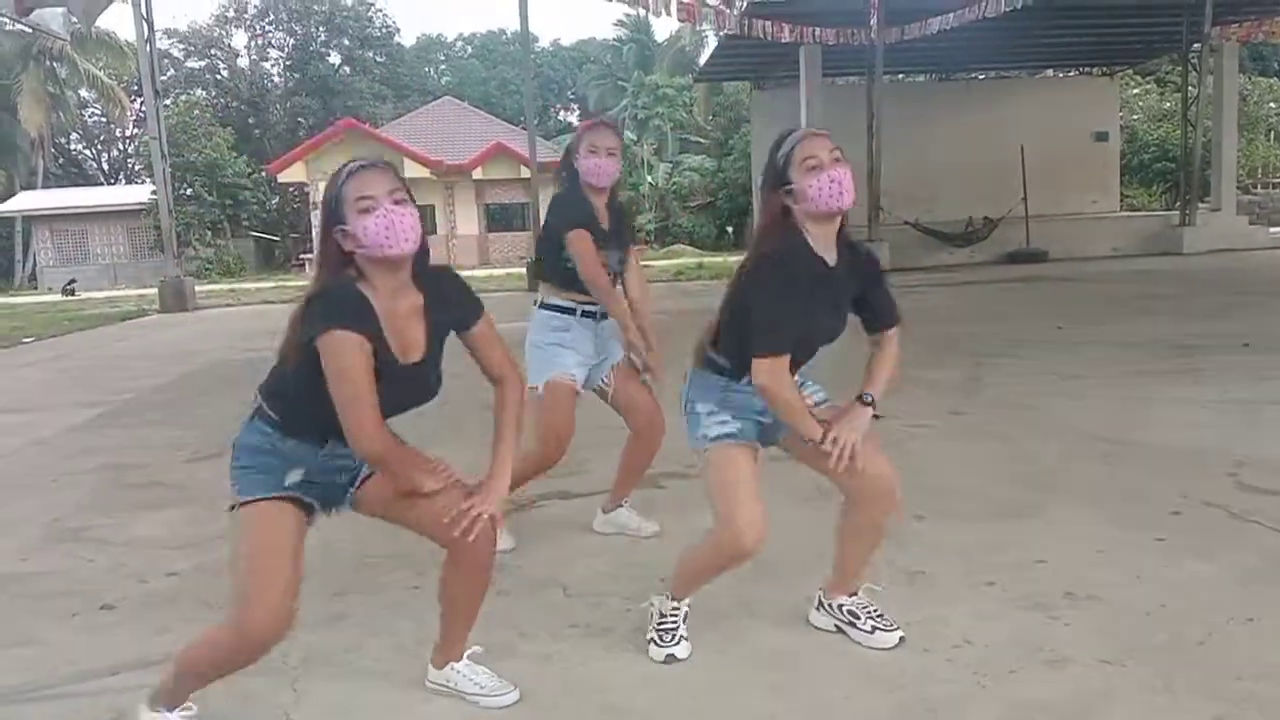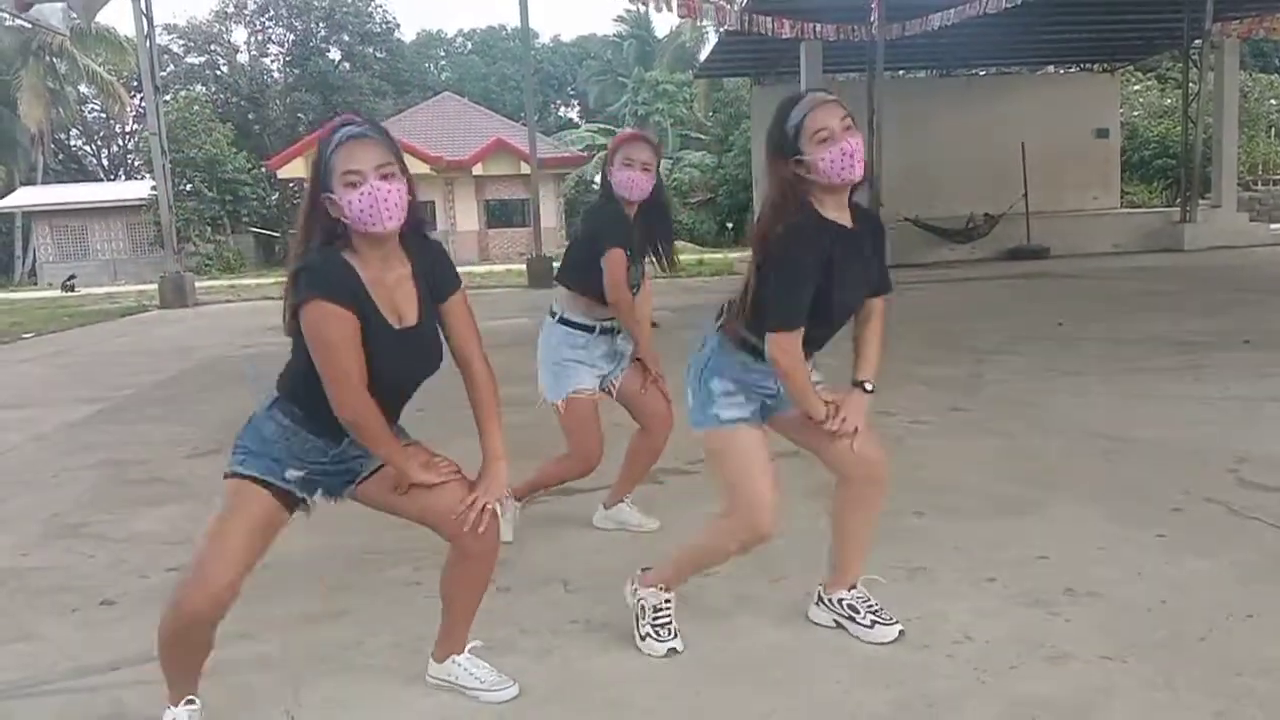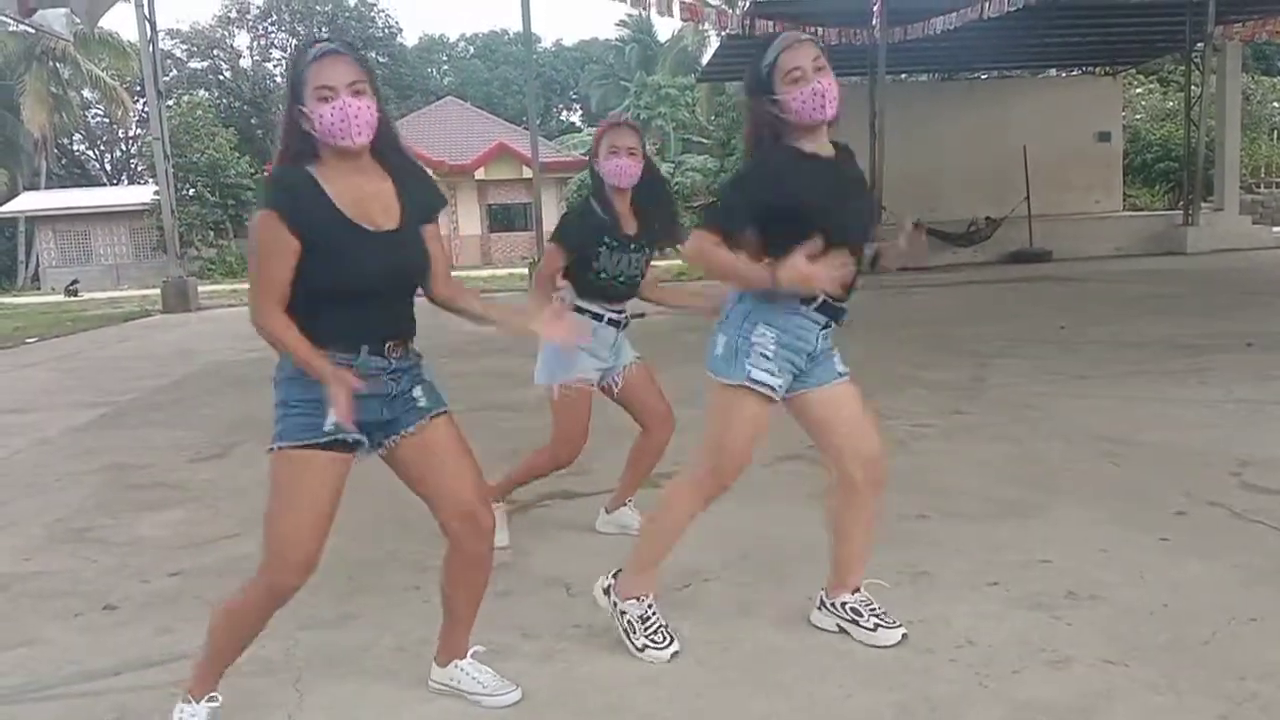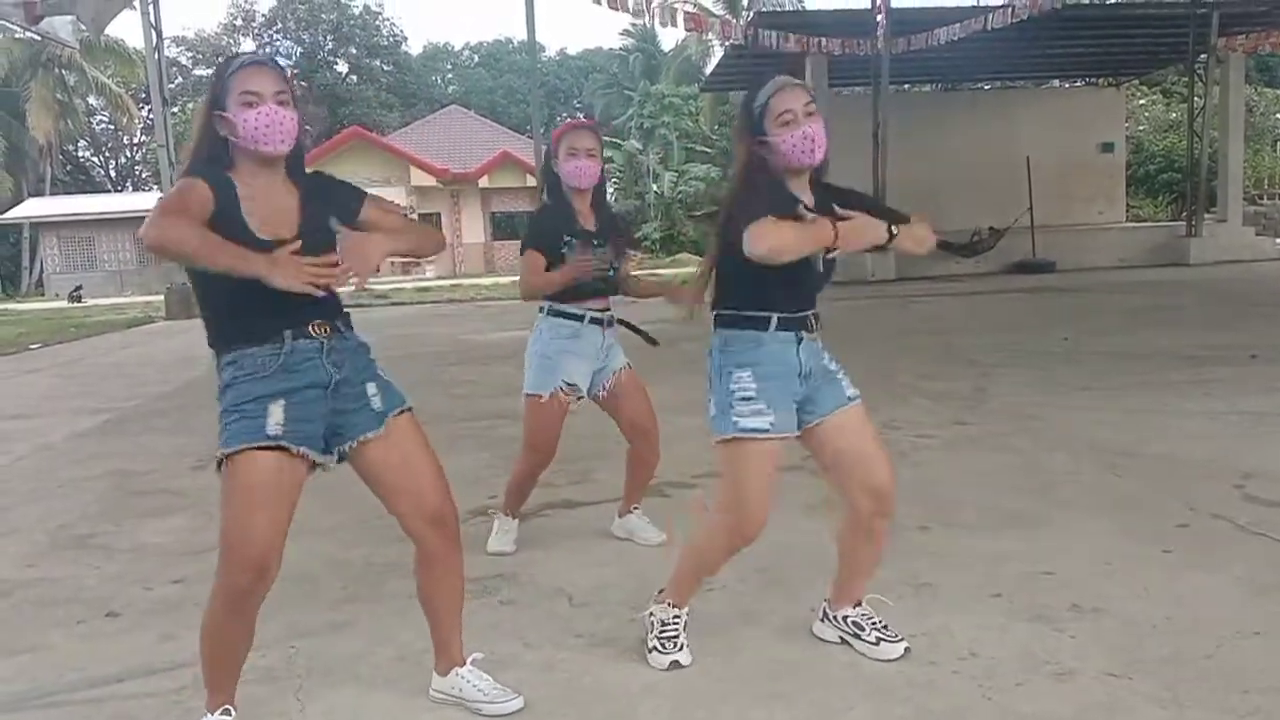
dt=0.4s
person 1, frame 1
left shoulder: (445, 292)
right shoulder: (339, 311)
left elbow: (508, 377)
right elbow: (368, 439)
left wrist: (499, 476)
right wrist: (418, 475)
left hip: (359, 454)
right hip: (281, 456)
left knee: (473, 530)
right knee: (261, 622)
left ankle: (448, 662)
person 1, frame 2
left shoulder: (430, 260)
right shoulder: (324, 279)
left elbow: (474, 364)
right elbow: (350, 402)
left wrist: (496, 463)
right wrist: (405, 465)
left hip: (367, 440)
right hip: (290, 442)
left knee: (479, 525)
right knee: (201, 598)
left ankle: (449, 657)
person 1, frame 3
left shoulder: (410, 184)
right shoulder: (289, 195)
left elbow: (440, 287)
right elbow: (268, 312)
left wrist: (523, 319)
right wrist: (327, 375)
left hip: (401, 375)
right hip: (319, 384)
left knee: (473, 522)
right knee: (286, 569)
left ankle: (453, 661)
person 1, frame 4
left shoulder: (324, 191)
right shoulder: (206, 187)
left elbow: (429, 238)
right elbow: (159, 231)
left wrist: (382, 244)
right wrist: (268, 267)
left hip: (348, 366)
right hip: (263, 384)
left knee: (437, 523)
right knee: (246, 572)
person 2, frame 1
left shoulder: (857, 262)
right shoulder: (776, 267)
left elbow: (888, 337)
right elbow: (767, 375)
left wrist: (862, 409)
right wrist: (818, 436)
left hip: (787, 391)
right hip: (724, 397)
left knee: (879, 481)
right knee: (744, 533)
left ankle: (840, 598)
right ankle: (672, 601)
person 2, frame 2
left shoulder: (866, 227)
right shoulder: (799, 236)
left elbow: (872, 311)
right elbow: (782, 344)
left wrist: (861, 391)
right wrist: (818, 409)
left hip: (783, 371)
right hip: (733, 373)
left knee: (867, 463)
right knee: (757, 520)
left ankle: (840, 593)
right ankle: (652, 587)
person 2, frame 3
left shoulder: (843, 161)
right shoulder: (772, 162)
right elbow: (698, 247)
left wrist: (842, 266)
right wrist: (773, 275)
left hip: (817, 333)
right hip: (766, 326)
left knee: (864, 463)
right knee: (715, 472)
left ankle: (841, 597)
right ankle: (629, 589)
person 2, frame 4
left shoulder: (835, 198)
right shoulder: (757, 193)
left elbow: (923, 238)
right elbow: (761, 244)
left wrist: (879, 230)
right wrist: (834, 231)
left hip: (809, 355)
right hip: (751, 357)
left knee: (875, 493)
right knee: (742, 520)
left ankle: (843, 609)
right ankle: (668, 608)
person 3, frame 1
left shoulder: (619, 218)
right shoulder: (568, 206)
left elbow: (634, 281)
right elbow: (593, 272)
left wrist: (648, 342)
right wrist: (630, 331)
left hip: (600, 330)
right hip: (558, 329)
left knee: (651, 422)
right knee: (552, 445)
left ankle: (614, 508)
person 3, frame 2
left shoulder: (645, 226)
right shoulder: (606, 217)
left elbow: (640, 294)
right elbow: (616, 291)
left wrist: (647, 355)
right wrist: (643, 344)
left hip: (610, 341)
right hip: (571, 342)
left knee: (659, 417)
right knee: (586, 456)
left ankle: (615, 505)
right ankle: (509, 498)
person 3, frame 3
left shoulder: (647, 218)
right shoulder: (583, 215)
left elbow: (644, 286)
right elbow: (545, 276)
left wrist: (704, 301)
left hip: (615, 335)
right hip: (577, 335)
left knee: (660, 420)
right knee: (566, 447)
left ankle: (616, 509)
right ankle: (494, 498)
person 3, frame 4
left shoulder: (608, 219)
right shoulder: (547, 217)
left elbow: (624, 279)
right elbow: (529, 286)
left wrist: (663, 288)
right wrist: (566, 273)
left hip: (605, 339)
right hip: (560, 338)
left knee: (646, 430)
right knee: (538, 450)
left ankle: (629, 514)
right ankle: (508, 516)
